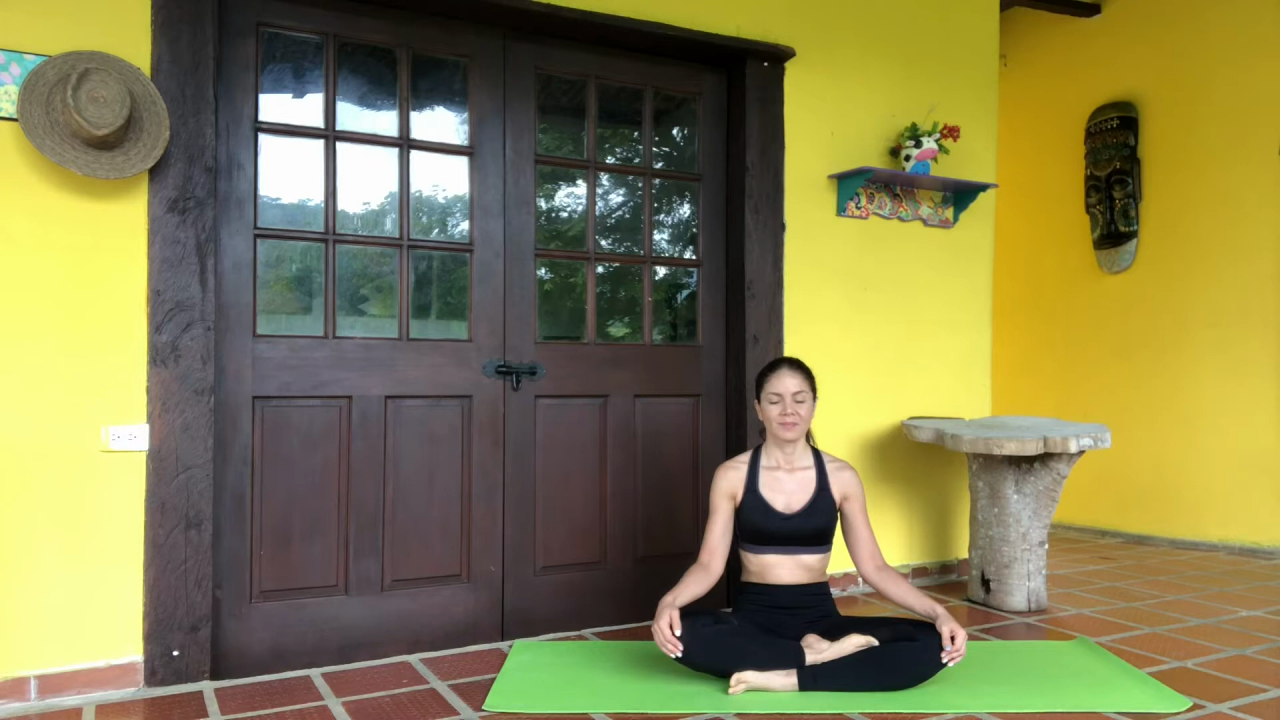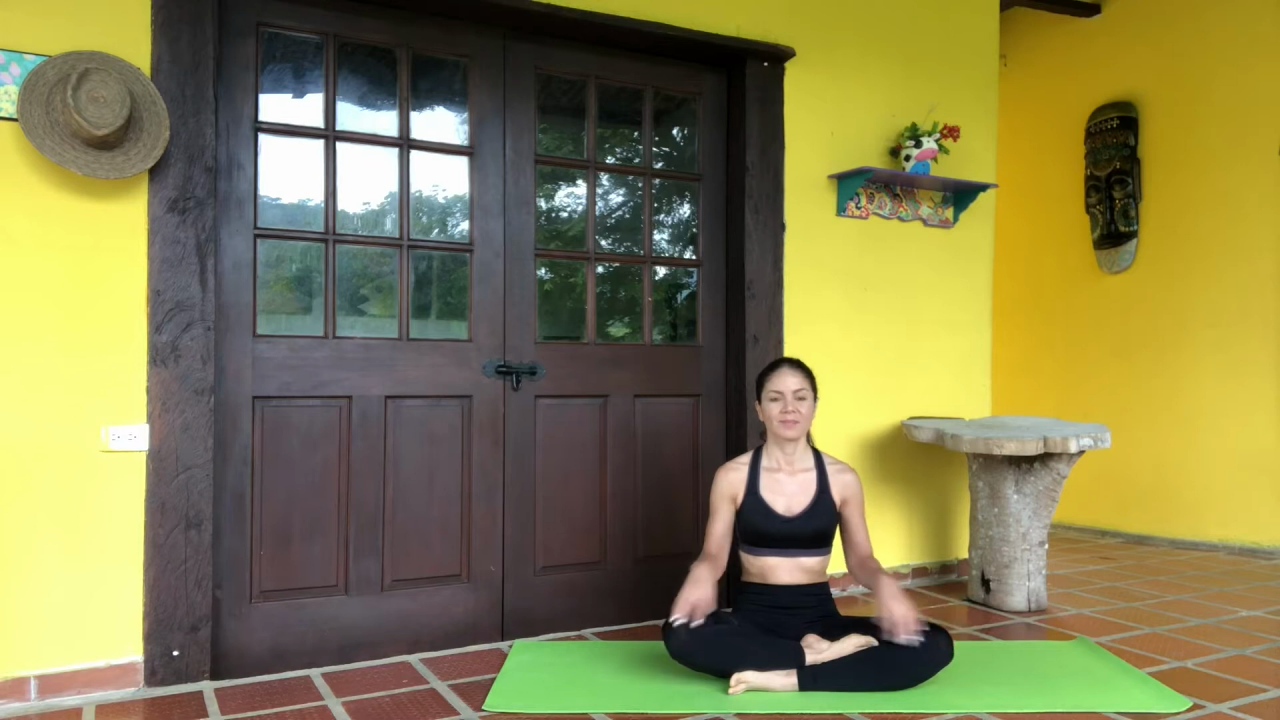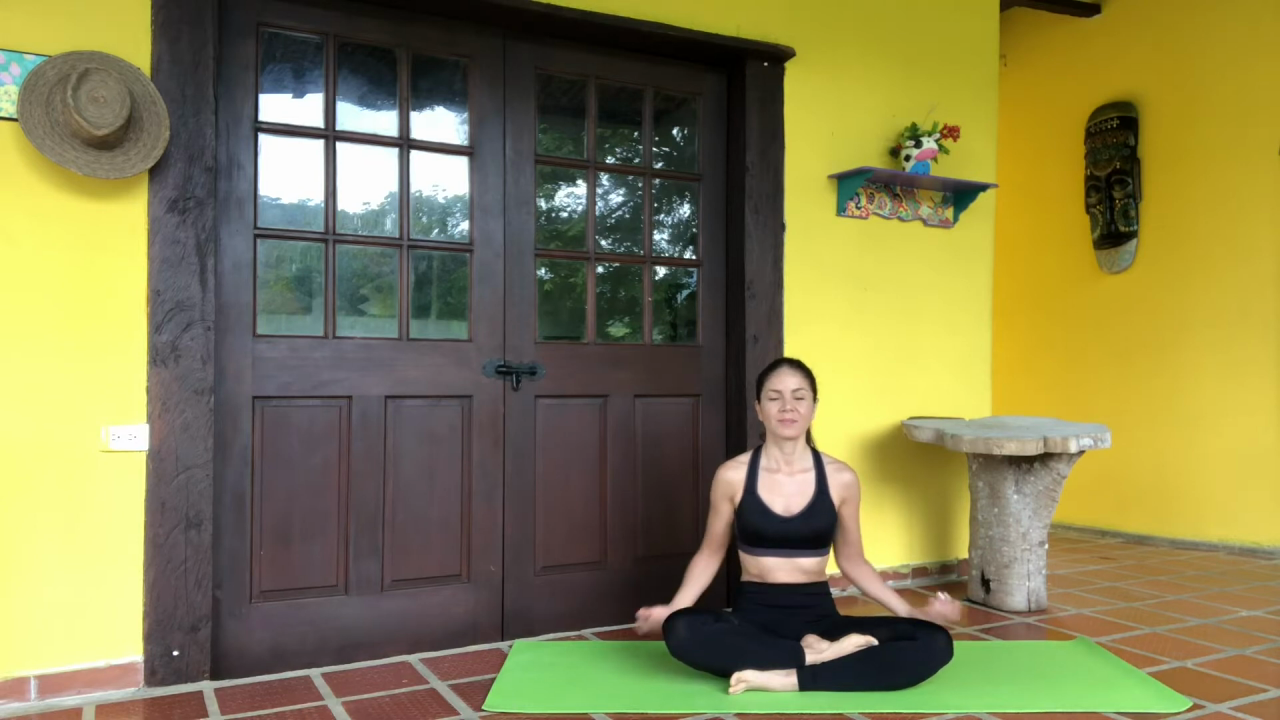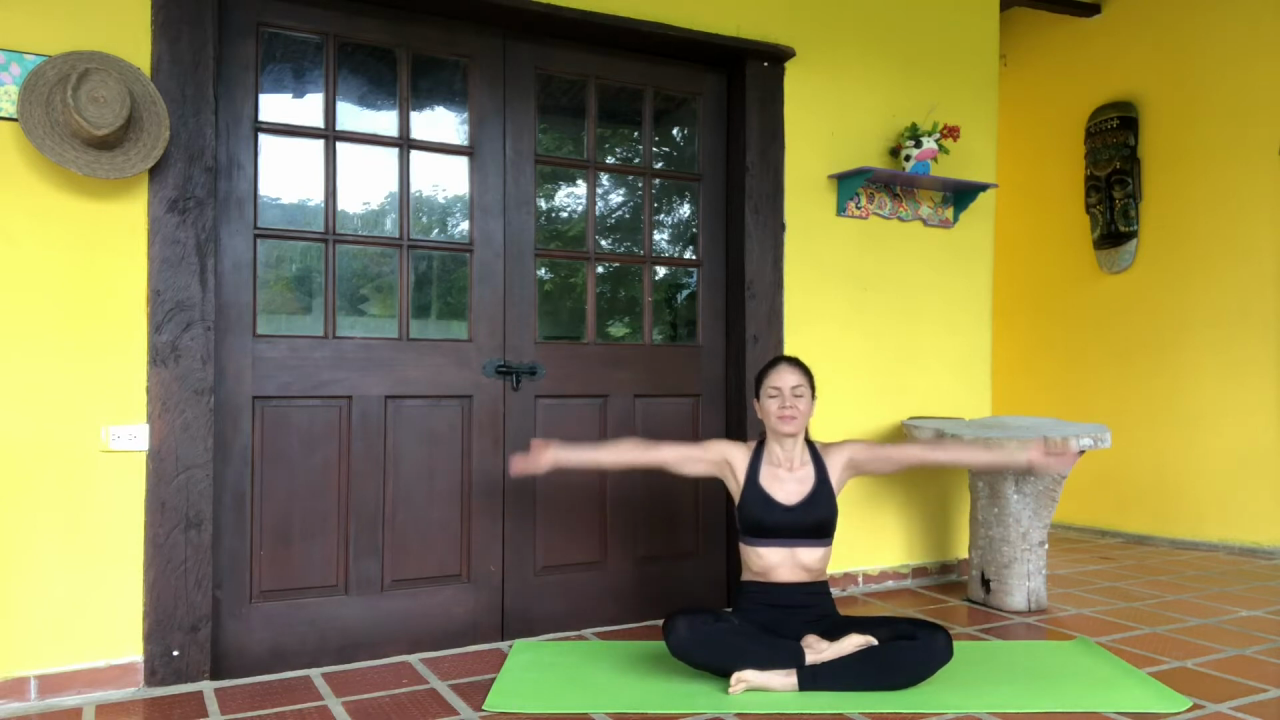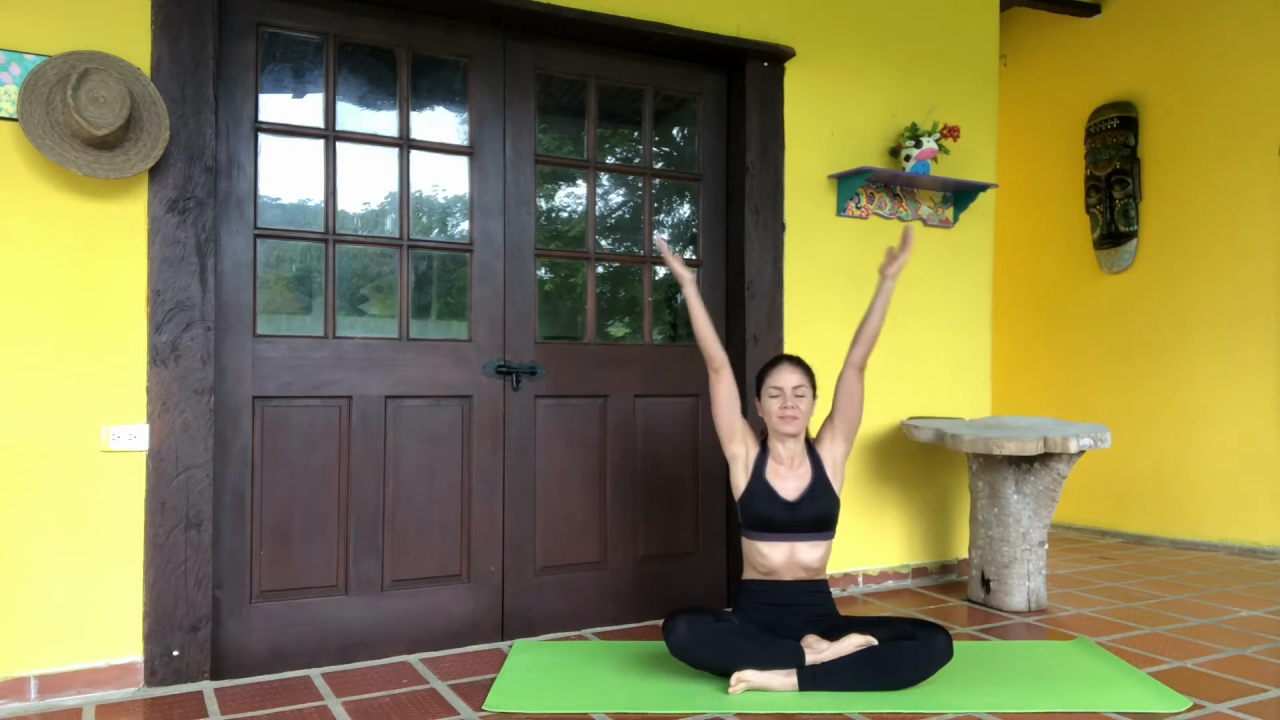
dt=0.7s
person 1, frame 1
left shoulder: (841, 477)
right shoulder: (732, 475)
left elbow: (873, 566)
right elbow: (710, 563)
left wrist: (938, 612)
right wrist: (670, 601)
left hip: (819, 617)
right hip: (753, 618)
left knee: (931, 645)
right knee: (683, 634)
left ankle: (788, 677)
right ankle: (815, 654)
person 1, frame 2
left shoulder: (842, 478)
right shoulder: (733, 476)
left elbow: (862, 558)
right elbow: (713, 555)
left wrist: (885, 584)
right wrist: (701, 573)
left hip: (818, 617)
right hip: (753, 617)
left knee: (934, 645)
right knee: (682, 632)
left ankle: (788, 677)
right ankle: (816, 655)
person 1, frame 3
left shoulder: (841, 478)
right shoulder: (733, 475)
left elbow: (851, 559)
right elbow: (711, 552)
left wrist: (908, 610)
right wrist: (674, 607)
left hip: (818, 616)
right hip: (752, 617)
left knee: (934, 643)
right knee: (682, 630)
left ankle: (787, 677)
right ankle: (816, 654)
person 1, frame 4
left shoulder: (837, 461)
right shoulder: (735, 460)
left elbow: (928, 453)
right elbow: (647, 453)
left wrist: (1021, 454)
right wrist: (563, 453)
left hip: (817, 612)
right hip: (754, 613)
left knee: (935, 643)
right knee: (682, 630)
left ankle: (785, 675)
right ankle: (817, 658)
person 1, frame 5
left shoulder: (830, 453)
right shoulder: (746, 455)
left elbow: (856, 362)
right elbow: (718, 366)
left wrist: (888, 281)
right wrist: (687, 283)
left hip: (819, 613)
right hip: (754, 615)
left knee: (934, 645)
right knee: (682, 631)
left ankle: (786, 675)
right ankle: (814, 656)
